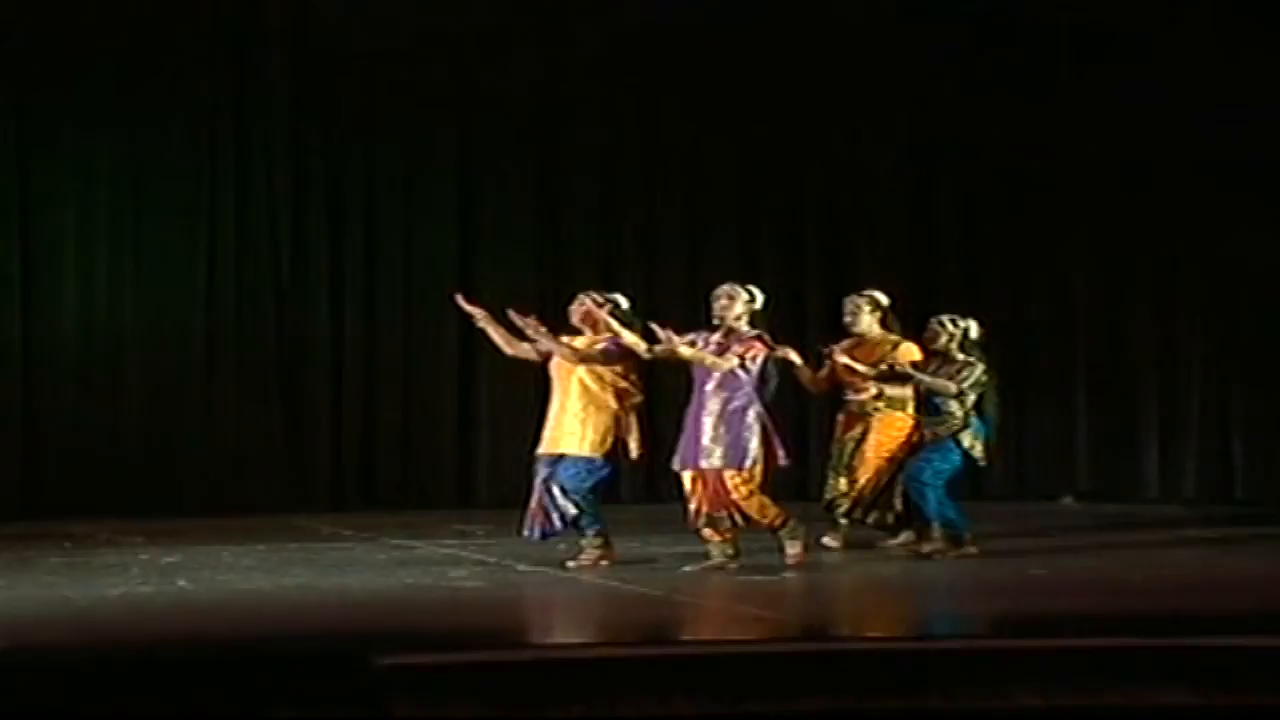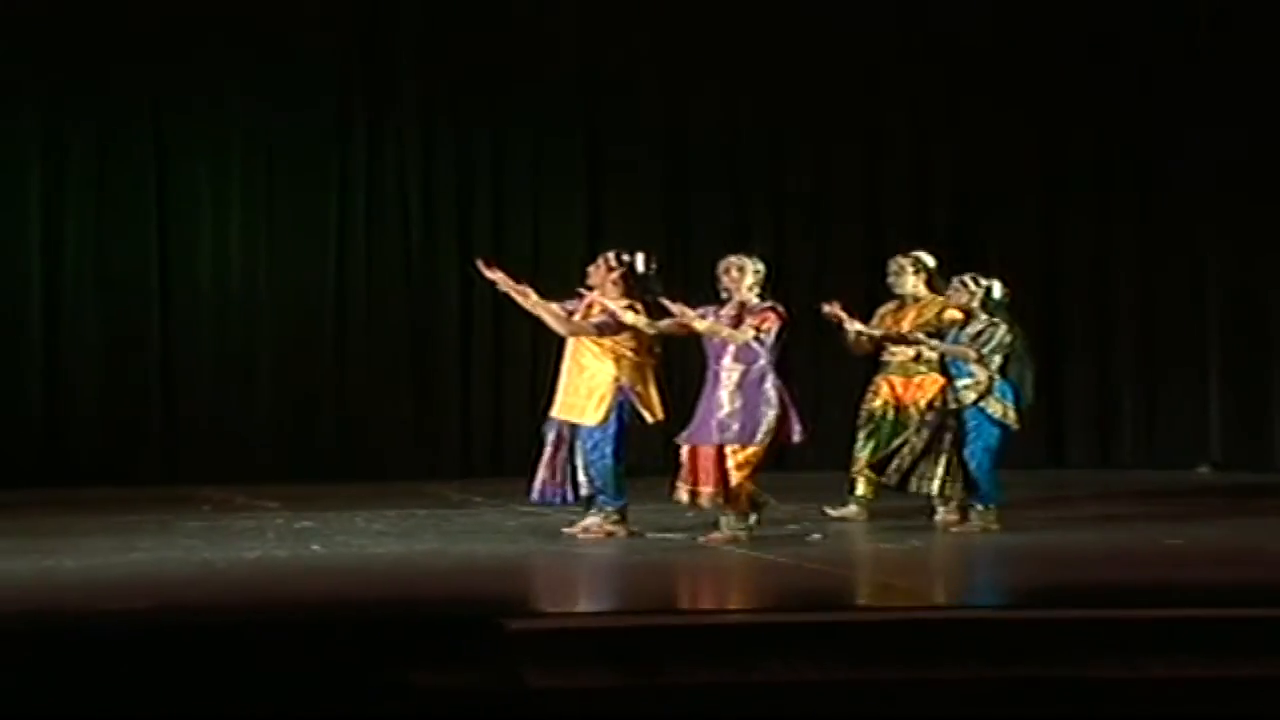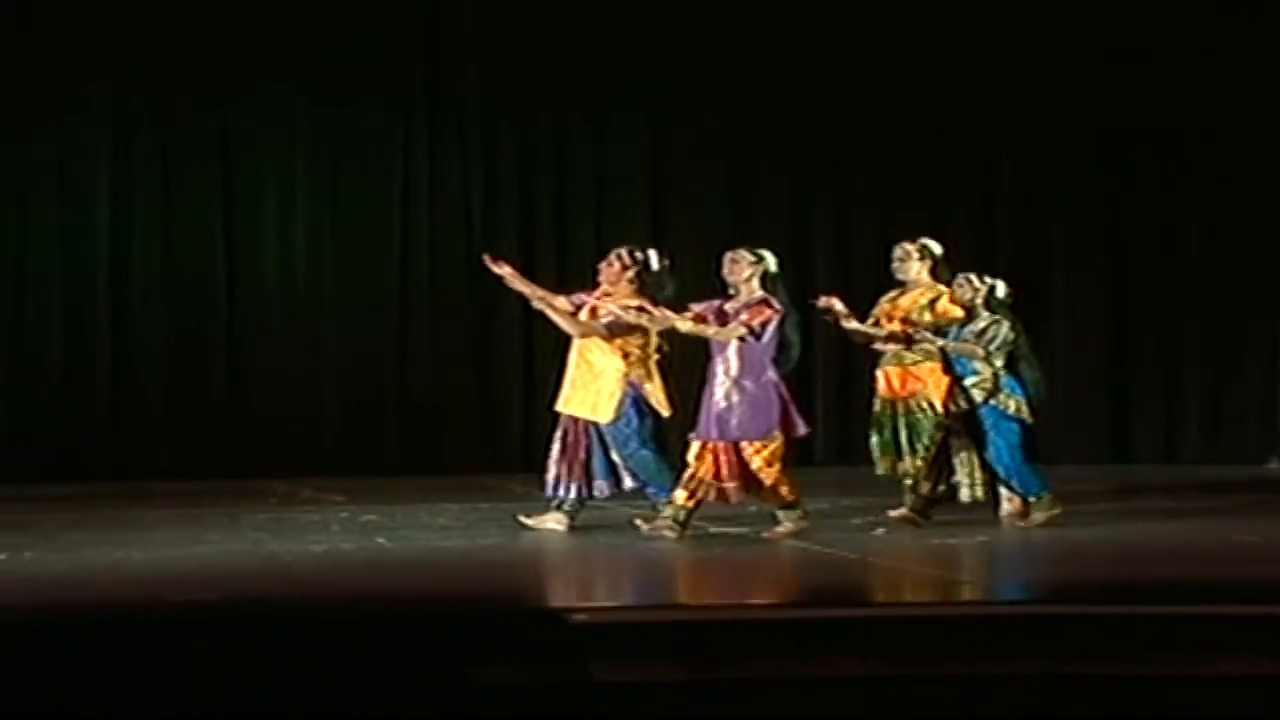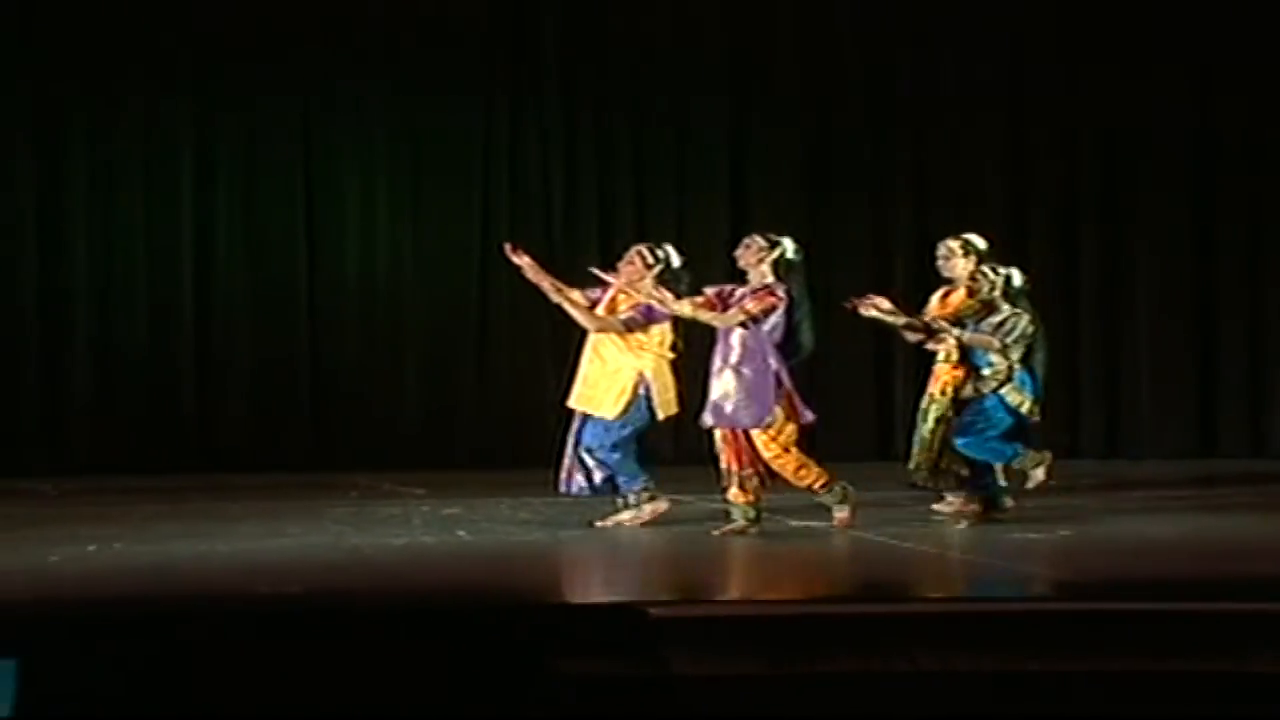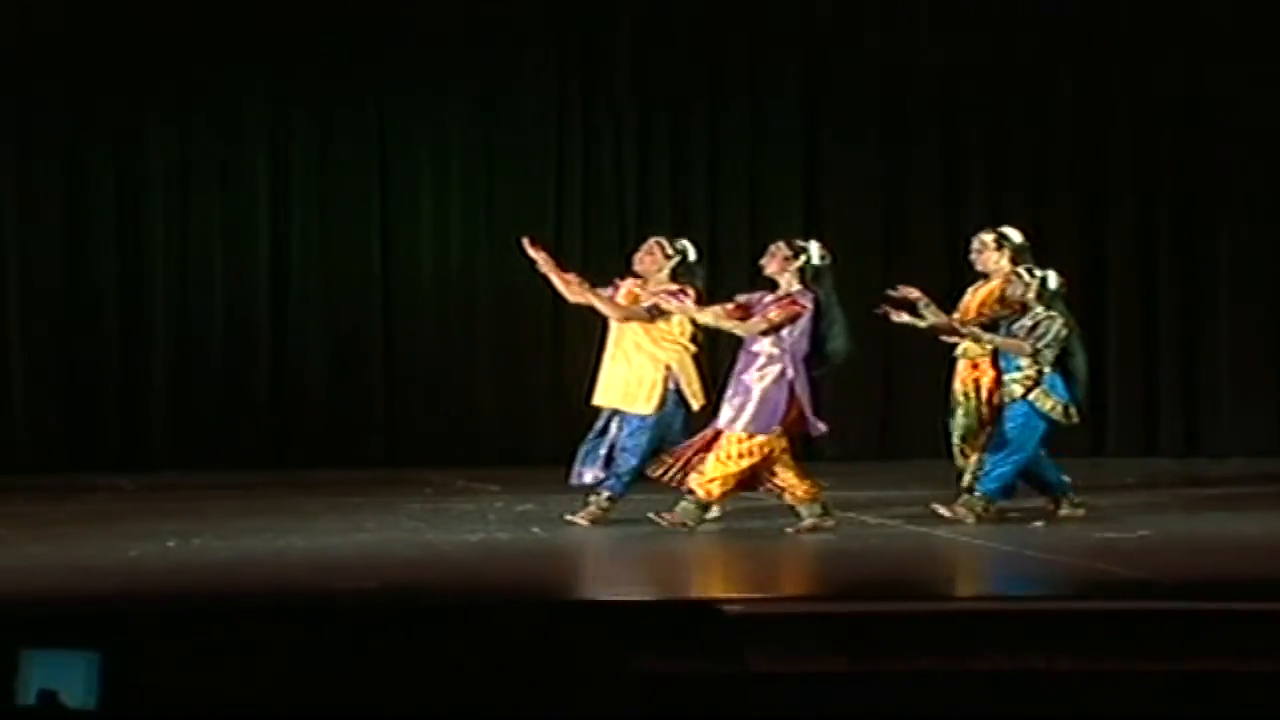
dt=0.5s
person 1, frame 1
left shoulder: (756, 341)
right shoulder: (702, 340)
left elbow: (724, 364)
right elbow: (655, 351)
left wrist: (684, 350)
right wrist: (636, 344)
left hip: (739, 425)
right hip: (705, 426)
left knee: (740, 491)
right knee: (700, 491)
left ankle: (790, 533)
right ankle: (725, 549)
person 1, frame 2
left shoulder: (768, 312)
right shoulder: (712, 314)
left elbow: (738, 336)
right elbow: (661, 326)
left wrist: (699, 324)
right wrist: (631, 318)
left hip: (753, 397)
right hip: (719, 398)
left knee: (736, 463)
right knee: (697, 457)
left ankle: (737, 524)
right ankle: (749, 505)
person 1, frame 3
left shoulder: (767, 305)
right shoulder: (719, 307)
left elbow: (724, 334)
right elbow: (674, 321)
left wrist: (682, 325)
right wrist: (636, 317)
left hip: (754, 394)
right hip: (723, 394)
left knee: (761, 461)
right knee: (704, 456)
left ankle: (795, 515)
right ankle: (674, 519)
person 1, frame 4
left shoulder: (775, 293)
right shoulder: (732, 293)
left elbow: (725, 320)
right elbow: (689, 306)
left wrist: (679, 307)
right wrist: (646, 296)
left hip: (760, 381)
right hip: (731, 383)
left knee: (775, 448)
right knee: (733, 450)
left ankle: (836, 494)
right ankle: (745, 514)
person 1, frame 5
left shoulder: (801, 299)
right shoulder: (763, 299)
left elbow: (748, 328)
right elbow: (718, 312)
left wrist: (703, 316)
right wrist: (675, 304)
left hip: (774, 387)
right hip: (755, 386)
left knee: (735, 449)
right knee: (771, 456)
left ankle: (692, 510)
right ankle: (816, 510)
person 2, frame 1
left shoulder: (616, 347)
right shoulder: (567, 343)
left elbow: (579, 357)
right elbow: (515, 350)
left wrist: (541, 335)
right wrist: (483, 319)
left hip: (594, 431)
right hip: (566, 431)
left knee: (568, 485)
right knee: (551, 483)
left ankle: (596, 541)
right ankle: (595, 542)
person 2, frame 2
left shoulder: (623, 312)
right shoulder: (591, 302)
left elbow: (569, 329)
right elbow: (548, 310)
left wrist: (535, 302)
right wrist: (504, 282)
left hip: (608, 394)
right hip: (586, 393)
left knee: (599, 454)
right knee: (565, 447)
left ankle: (614, 518)
right ankle: (598, 511)
person 2, frame 3
left shoulder: (634, 311)
right shoulder: (599, 297)
left elbow: (581, 330)
right elbow: (557, 302)
left wrist: (542, 305)
right wrist: (511, 275)
left hip: (619, 393)
right hip: (590, 391)
left knee: (636, 452)
right knee: (577, 450)
right ankle: (563, 511)
person 2, frame 4
left shoulder: (652, 308)
right shoulder: (614, 293)
left elbow: (597, 325)
right elbow: (573, 296)
left wrist: (559, 297)
right wrist: (530, 267)
left hip: (634, 387)
right hip: (610, 386)
left knee: (597, 442)
right knee: (616, 446)
left ankle: (647, 498)
right ankle: (632, 506)
person 2, frame 5
left shoulder: (673, 296)
right shoulder: (626, 289)
left elbow: (621, 314)
right elbow: (574, 295)
left wrist: (583, 288)
right wrist: (546, 264)
left hip: (656, 382)
right hip: (628, 382)
left knee: (629, 442)
right knee: (672, 445)
left ankle: (601, 505)
person 3, frame 1
left shoulder: (901, 348)
right shoulder: (844, 348)
left elbow: (912, 389)
right elbow: (818, 385)
left wrist: (877, 391)
right wrist: (797, 363)
left hip: (886, 421)
right hip: (852, 420)
left knee: (866, 473)
left ankle: (842, 530)
right ankle: (907, 527)
person 3, frame 2
left shoulder: (944, 310)
right shoulder: (888, 311)
right elbow: (862, 347)
left wrist: (915, 353)
right wrist: (847, 324)
left hip: (928, 387)
right hip: (889, 385)
right knee: (872, 442)
left ankle: (946, 505)
right ankle: (858, 503)
person 3, frame 3
left shoulder: (942, 297)
right shoulder: (890, 299)
right elbow: (867, 335)
left wrist: (907, 340)
right wrist: (844, 314)
left hip: (927, 377)
right hip: (892, 378)
left knee: (927, 439)
right knee: (898, 438)
left ankle: (918, 503)
right ankle: (914, 500)
person 3, frame 4
right shoulder: (941, 296)
right elbow: (917, 334)
left wrist: (949, 342)
right wrist: (890, 312)
left hip: (972, 372)
right hip: (947, 372)
left knee: (952, 430)
right knee: (939, 430)
left ankle: (957, 492)
person 3, frame 5
right shoulder: (977, 290)
right wrist: (921, 302)
left hip: (995, 369)
right hip: (970, 369)
left knee: (988, 430)
right knee: (969, 430)
person 4, frame 1
left shoulder: (973, 368)
right shoulder: (933, 364)
left elbow: (952, 388)
left wrist: (916, 376)
left hip: (957, 435)
right hip: (937, 435)
left knee: (916, 475)
right knee: (934, 486)
right ankle: (960, 539)
person 4, frame 2
left shoulder: (997, 328)
right shoulder: (959, 327)
left elbow: (972, 354)
left wrist: (931, 344)
left hip: (987, 402)
right hip: (963, 400)
left knee: (978, 457)
left ankle: (986, 515)
person 4, frame 3
left shoulder: (999, 325)
right shoulder: (960, 325)
left elbow: (979, 351)
left wrist: (939, 343)
left hip: (997, 398)
right hip: (973, 399)
left knee: (1006, 454)
left ankle: (1043, 504)
person 4, frame 4
left shoulder: (1018, 319)
right shoulder: (975, 318)
left elbow: (996, 344)
right elbow: (945, 334)
left wrist: (955, 333)
left hip: (1004, 393)
right hip: (981, 392)
left knee: (965, 438)
right knee: (981, 451)
left ankle: (1030, 460)
right ankle: (988, 500)
person 4, frame 5
left shoulder: (1052, 322)
right shoulder: (1013, 320)
left elbow: (1027, 348)
right elbow: (957, 328)
left wrist: (984, 337)
left hip: (1035, 397)
right hip: (1015, 397)
left knee: (1007, 451)
right knee: (1029, 454)
left ankle: (973, 504)
right ankle: (1068, 501)
